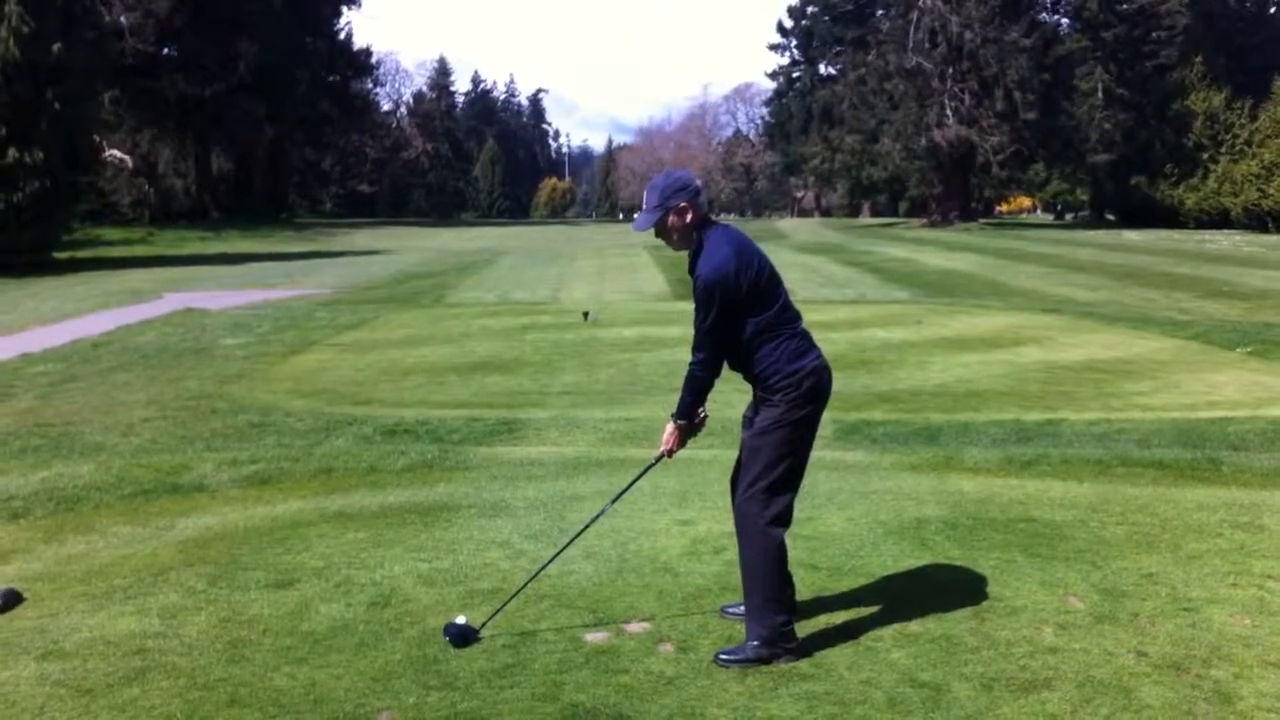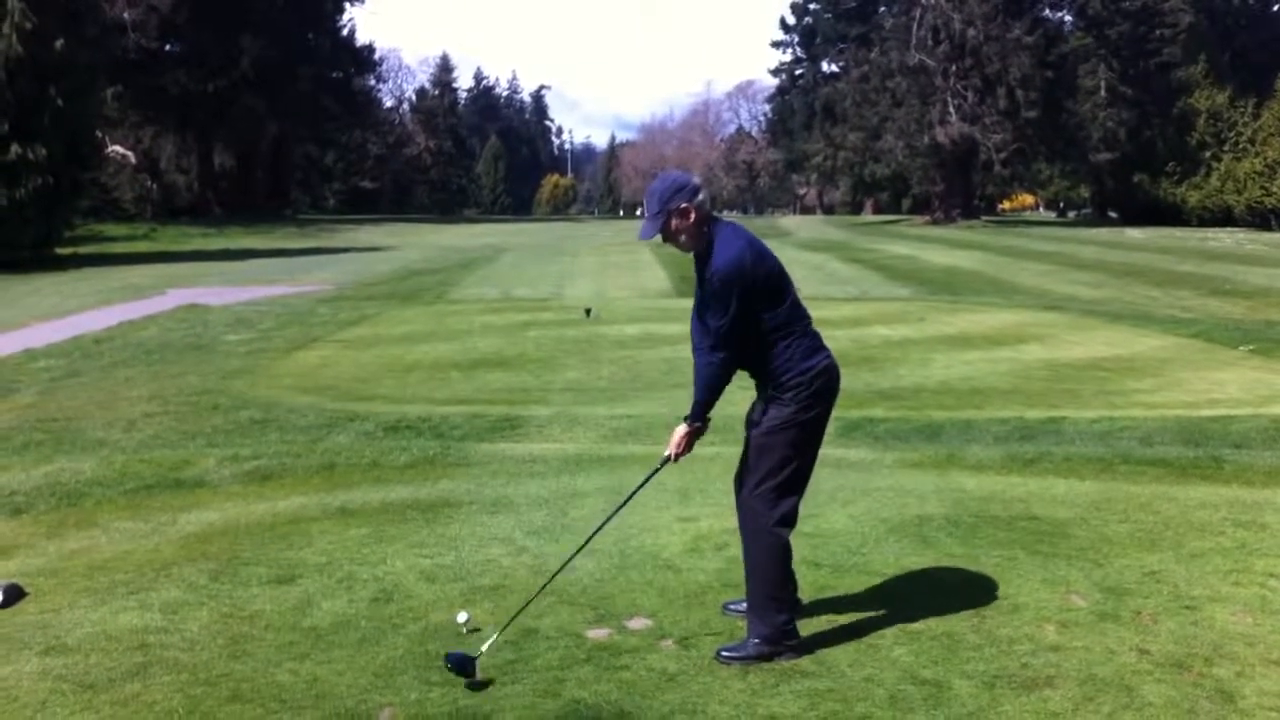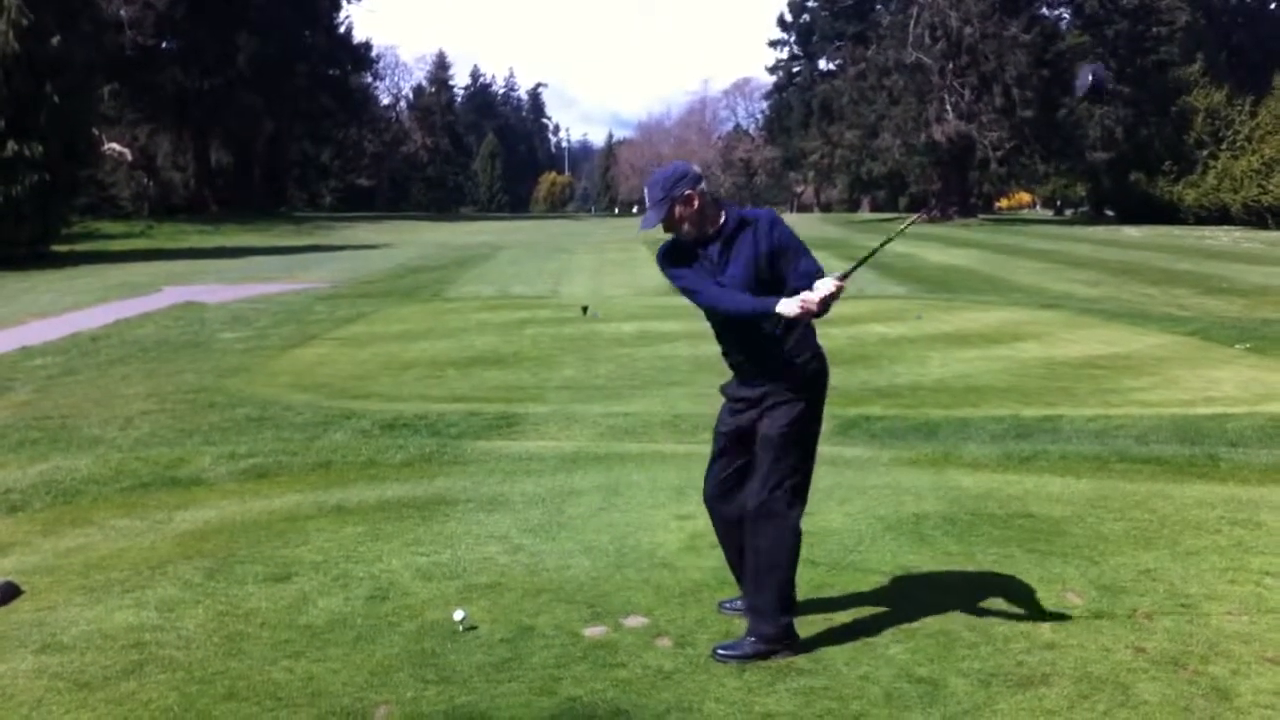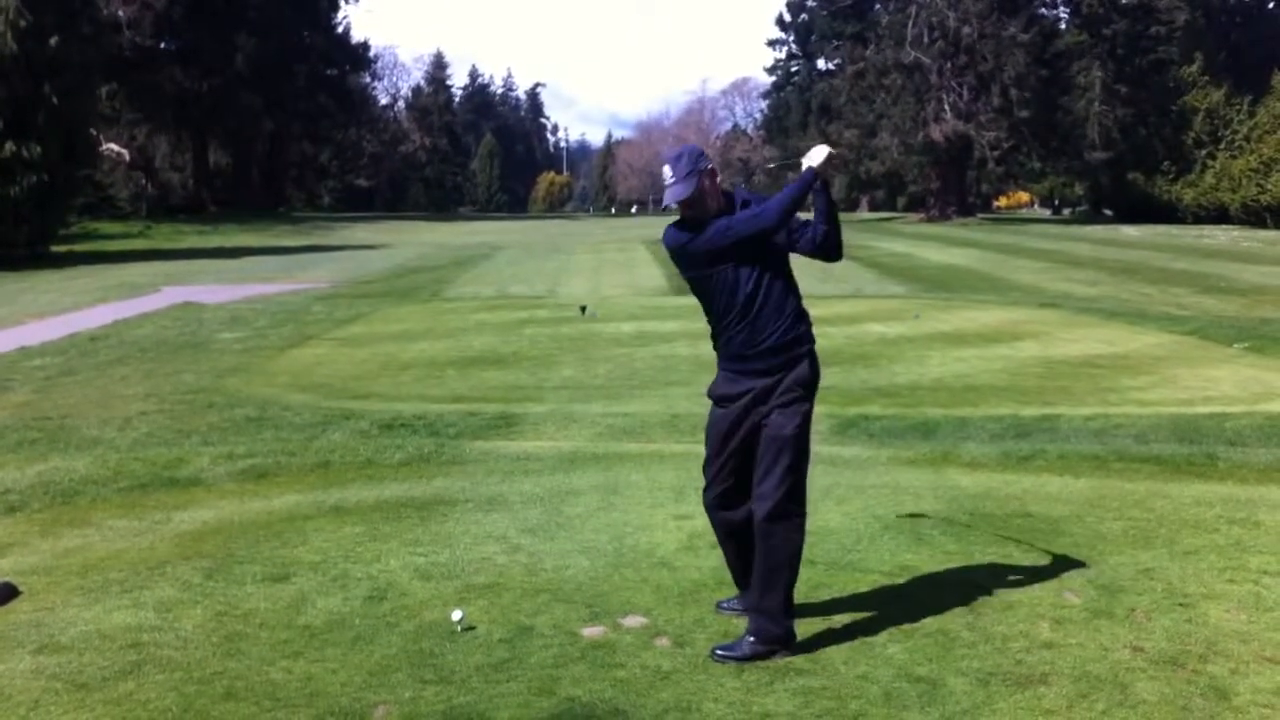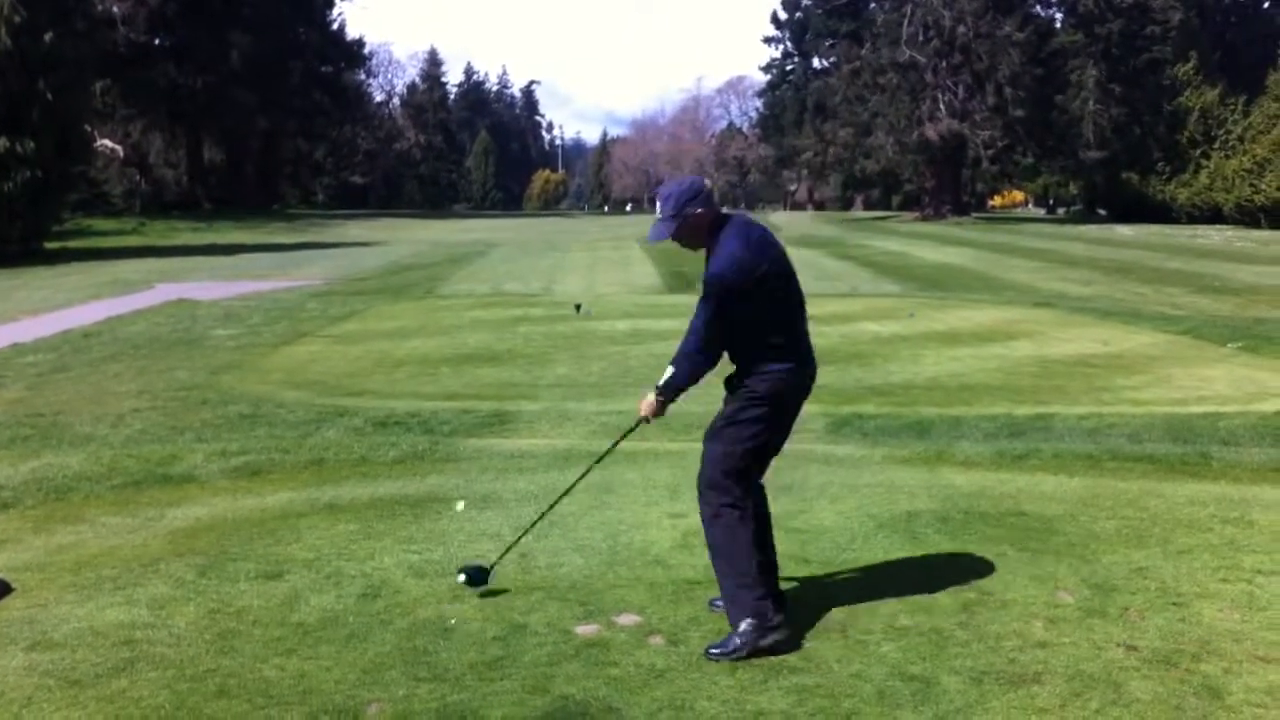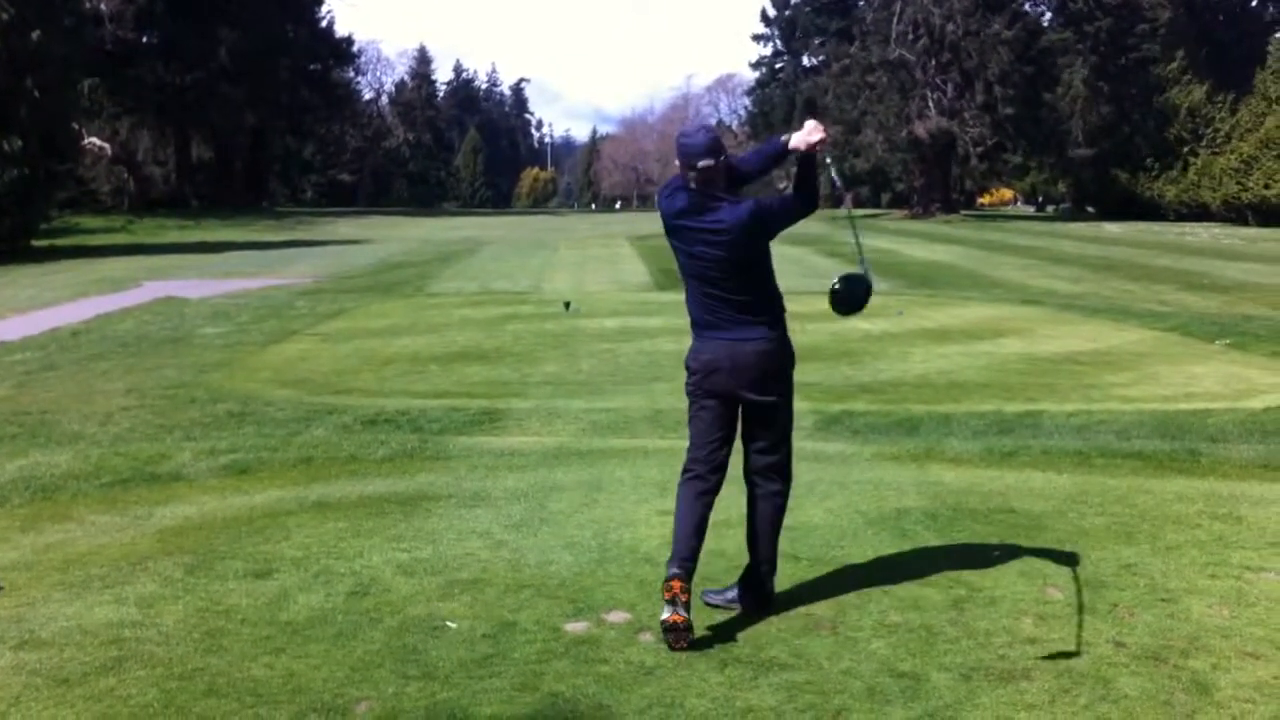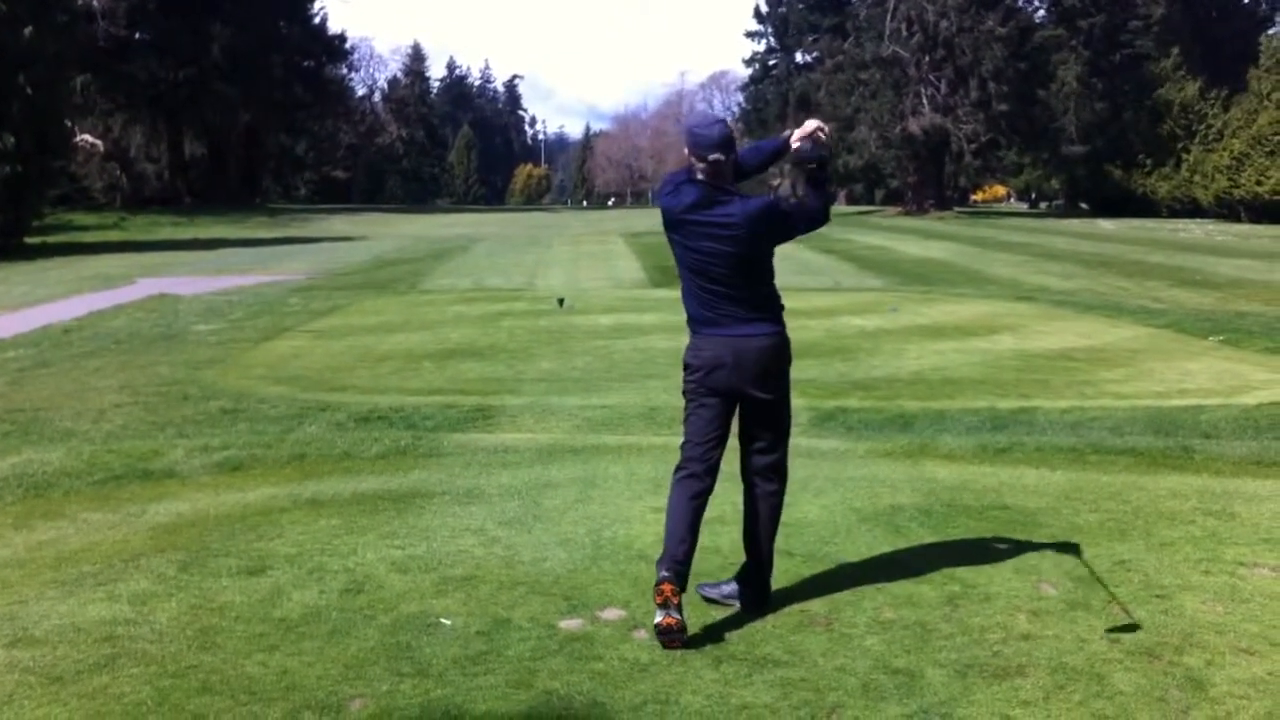
dt=0.4s
person 1, frame 1
left shoulder: (717, 265)
right shoulder: (719, 244)
left elbow: (707, 353)
right elbow: (715, 347)
left wrist: (682, 418)
right wrist: (693, 407)
left hip: (791, 386)
right hip: (782, 381)
left knee: (758, 503)
right knee: (749, 491)
left ankle: (772, 635)
right ankle: (770, 599)
person 1, frame 2
left shoulder: (729, 259)
right shoulder: (714, 247)
left elbow: (723, 352)
right elbow: (703, 332)
left wrist: (693, 419)
right wrist: (700, 408)
left hip: (801, 384)
right hip: (781, 382)
left knee: (764, 501)
right knee: (751, 488)
left ankle: (775, 632)
right ankle: (772, 594)
person 1, frame 3
left shoulder: (763, 227)
right shoulder: (675, 256)
left elbow: (812, 287)
right elbow: (718, 299)
left wrist: (819, 294)
right wrist: (781, 306)
left hip: (795, 381)
right hip: (746, 384)
left knee: (772, 501)
right knee: (723, 491)
left ankle: (771, 628)
right ankle: (761, 592)
person 1, frame 4
left shoulder: (756, 206)
right shoulder: (680, 238)
left elbow: (828, 248)
right elbow: (765, 224)
left wrist: (820, 184)
right wrist: (808, 174)
left hip: (790, 376)
right hip: (735, 381)
left knee: (775, 503)
right knee: (723, 497)
left ankle: (771, 629)
right ankle: (755, 592)
person 1, frame 5
left shoulder: (731, 258)
right shoulder: (742, 234)
left elbow: (706, 339)
right elbow: (714, 330)
left wrist: (665, 392)
right wrist: (674, 373)
left hip: (770, 379)
right hip: (776, 373)
left knee: (720, 489)
right knee: (737, 482)
left ankle: (756, 618)
right ankle: (760, 591)
person 1, frame 6
left shoulder: (671, 205)
right shoulder: (747, 216)
left elbow: (737, 173)
right elbow: (805, 202)
left wrist: (787, 142)
right wrist: (803, 148)
left hip: (709, 358)
right hip: (766, 353)
left knee: (701, 472)
right knee: (768, 474)
left ankle: (678, 576)
right ankle: (756, 586)
person 1, frame 7
left shoulder: (671, 199)
right shoulder: (758, 214)
left elbow: (724, 174)
right elbow: (818, 212)
left wrist: (786, 140)
right wrist: (806, 149)
left hip: (709, 353)
right hip: (765, 349)
left knee: (695, 468)
right knee: (764, 471)
left ankle: (671, 576)
right ankle: (754, 583)
